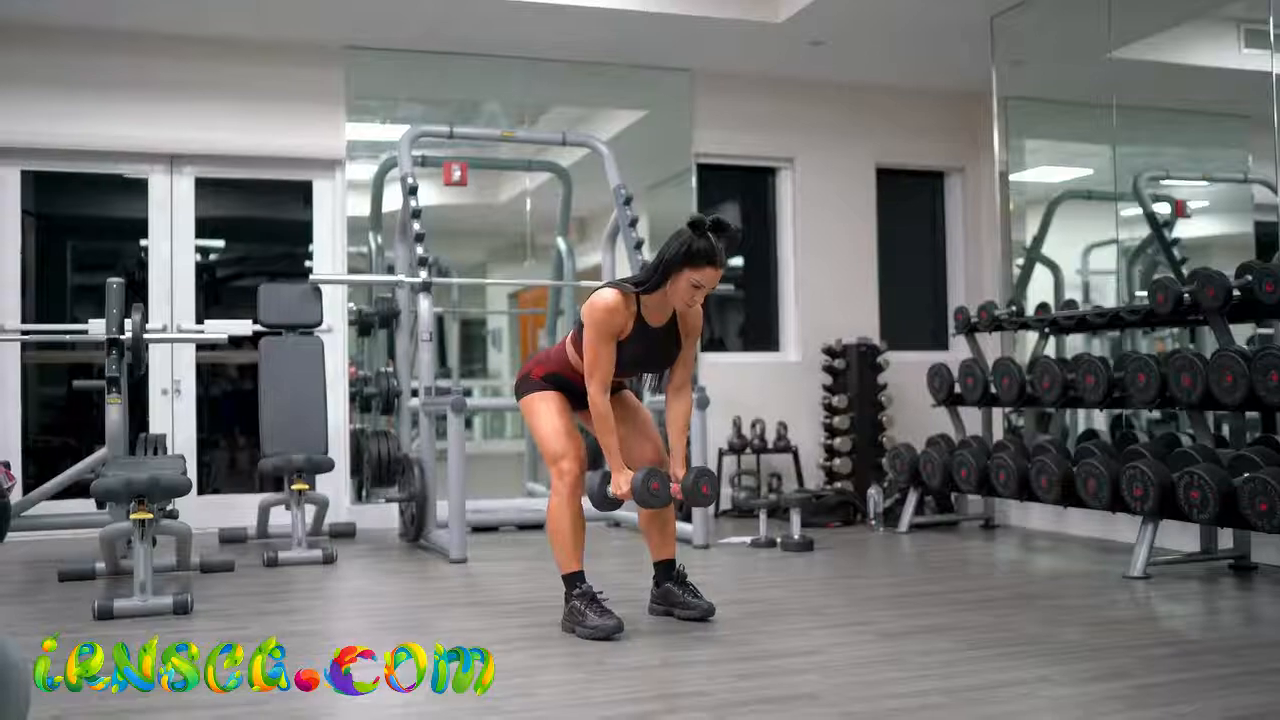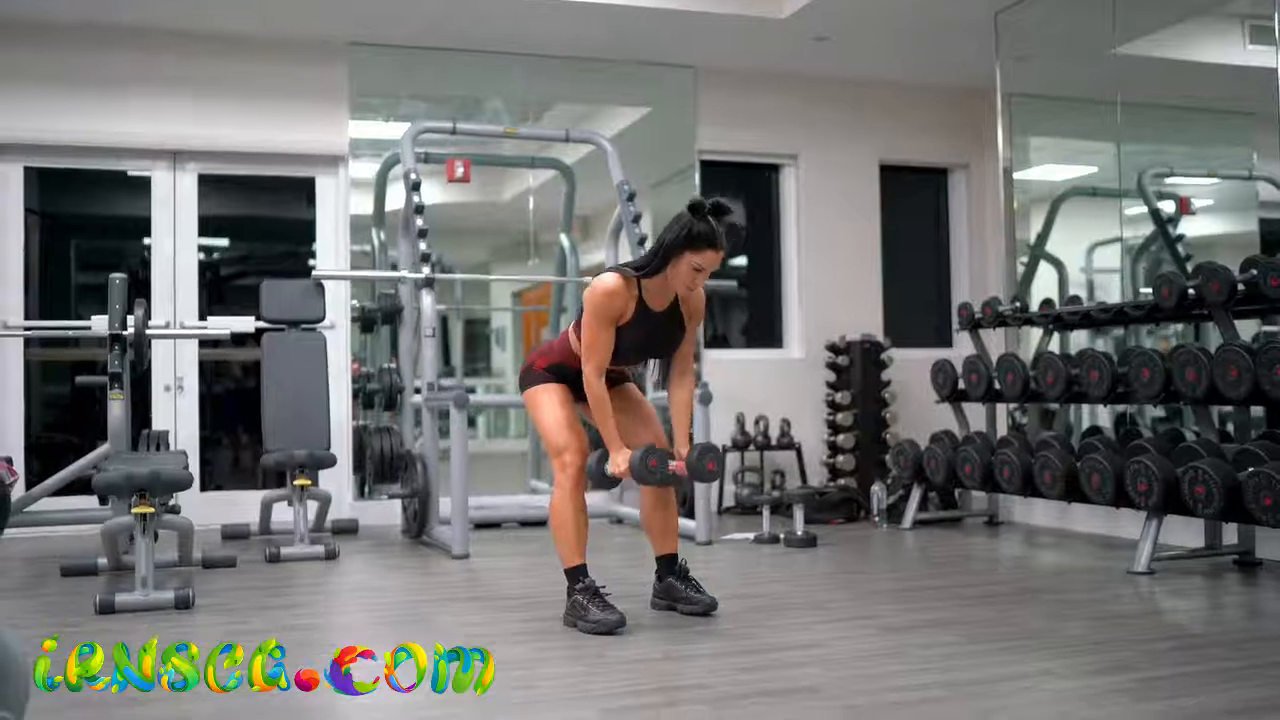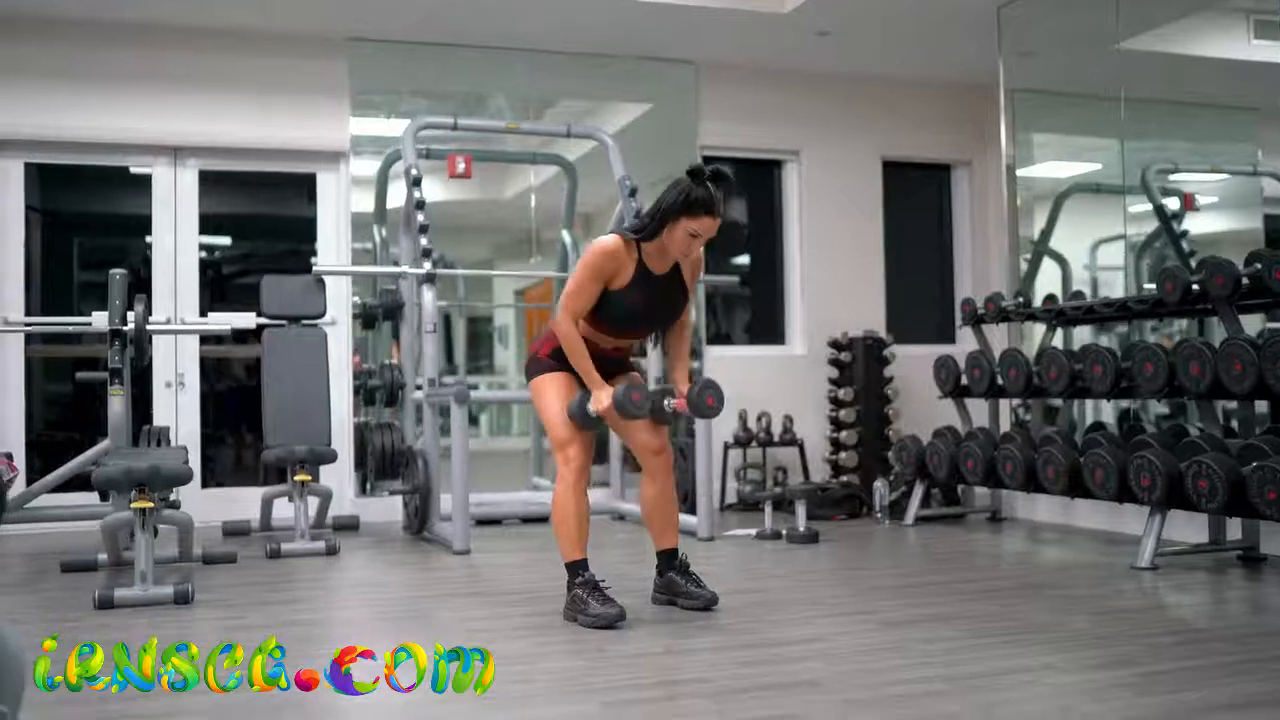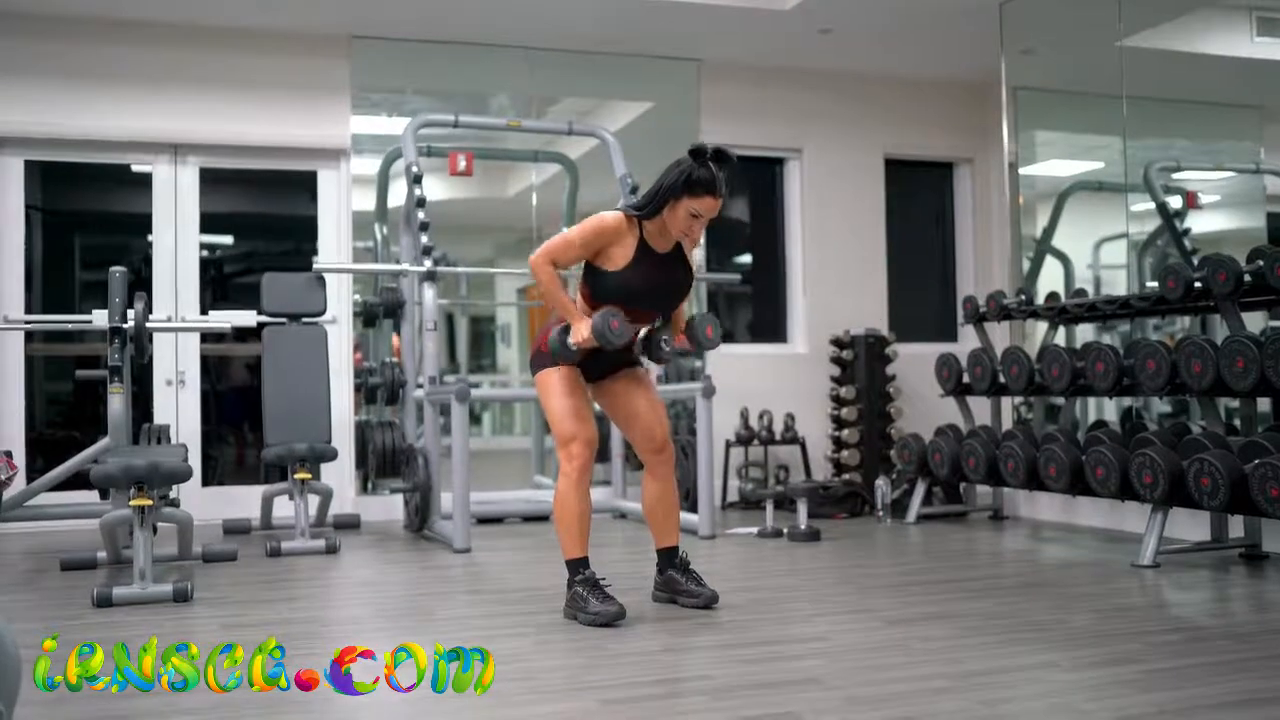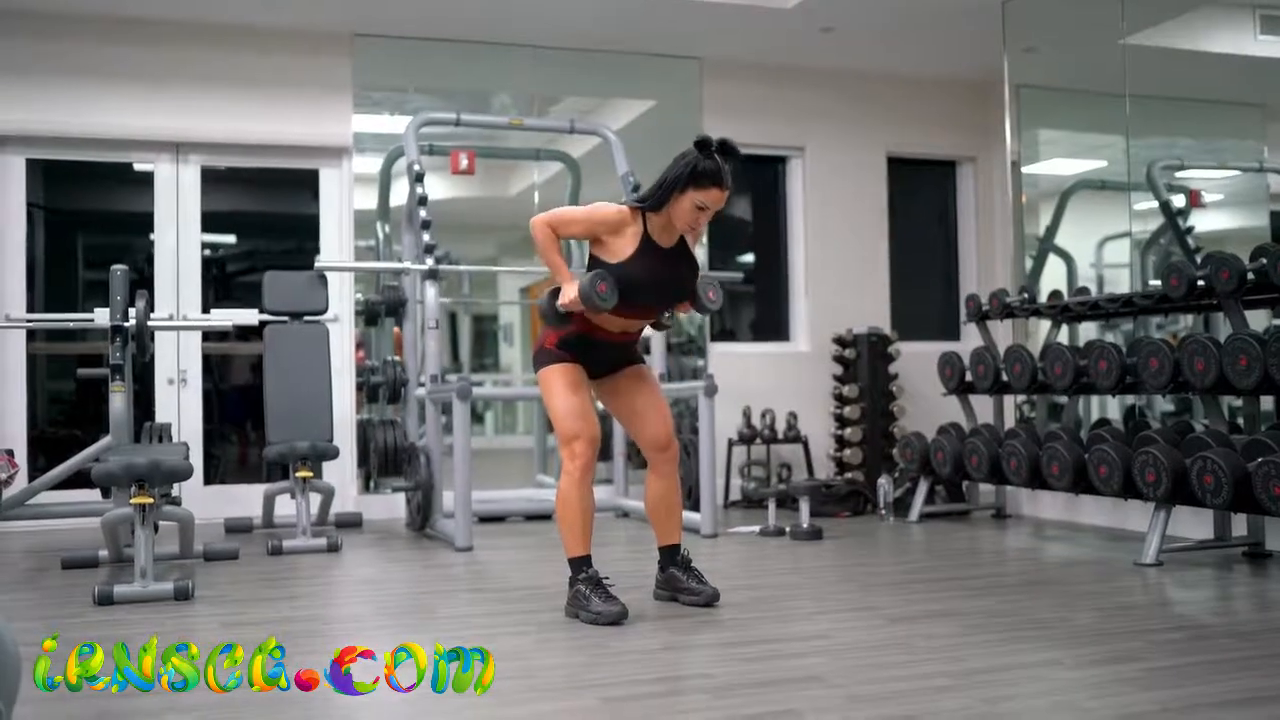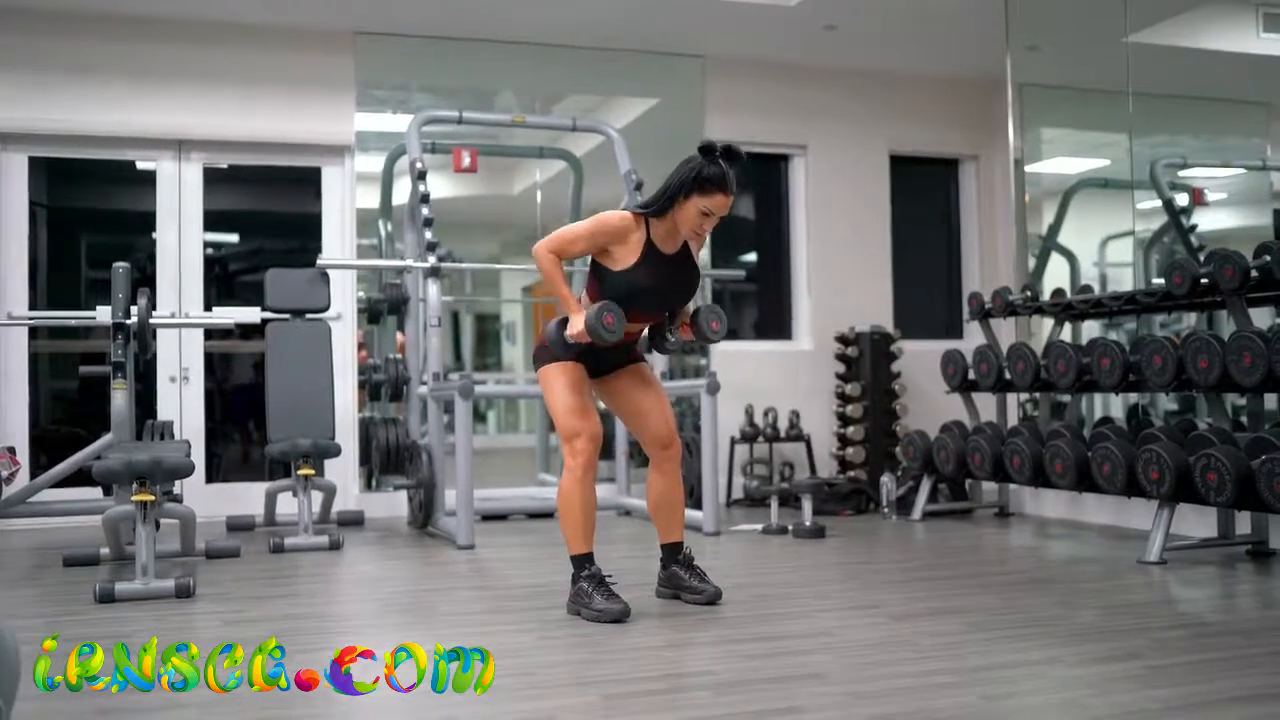
dt=0.2s
person 1, frame 1
left shoulder: (690, 316)
right shoulder: (610, 304)
left elbow: (679, 391)
right elbow: (595, 392)
left wrist: (678, 463)
right wrist: (618, 468)
left hip: (605, 385)
right hip: (548, 381)
left knee: (656, 467)
right knee: (569, 469)
left ankle: (667, 582)
right ankle: (577, 598)
person 1, frame 2
left shoulder: (692, 300)
right shoulder: (611, 289)
left elbow: (681, 375)
right elbow: (591, 374)
left wrist: (682, 445)
right wrist: (615, 448)
left hip: (612, 378)
right hip: (553, 373)
right knee: (572, 462)
left ankle: (669, 577)
right ankle: (579, 592)
person 1, frame 3
left shoulder: (690, 264)
right shoulder: (610, 251)
left elbow: (679, 325)
right elbow: (564, 319)
left wrist: (681, 383)
right wrist: (596, 388)
left hip: (614, 361)
right hip: (558, 358)
left knee: (659, 451)
right knee: (575, 455)
left ankle: (669, 572)
right ankle: (579, 586)
person 1, frame 4
left shoulder: (688, 239)
right shoulder: (612, 227)
right elbow: (541, 263)
left wrist: (680, 326)
right wrist: (577, 320)
left hip: (619, 353)
right hip: (566, 349)
left knee: (660, 450)
right knee: (579, 450)
left ankle: (669, 570)
right ankle: (579, 583)
person 1, frame 5
left shoulder: (691, 232)
right shoulder: (616, 220)
right elbow: (541, 224)
left wrist: (679, 298)
right wrist: (567, 282)
left hip: (622, 352)
right hip: (568, 345)
left knee: (664, 447)
right knee: (582, 447)
left ankle: (671, 567)
right ankle: (581, 582)
person 1, frame 6
left shoulder: (693, 238)
right shoulder: (620, 227)
right elbow: (545, 250)
left wrist: (683, 318)
right wrist: (574, 311)
left hip: (622, 351)
right hip: (568, 346)
left knee: (666, 445)
right knee: (583, 445)
left ankle: (674, 565)
right ankle: (583, 579)
